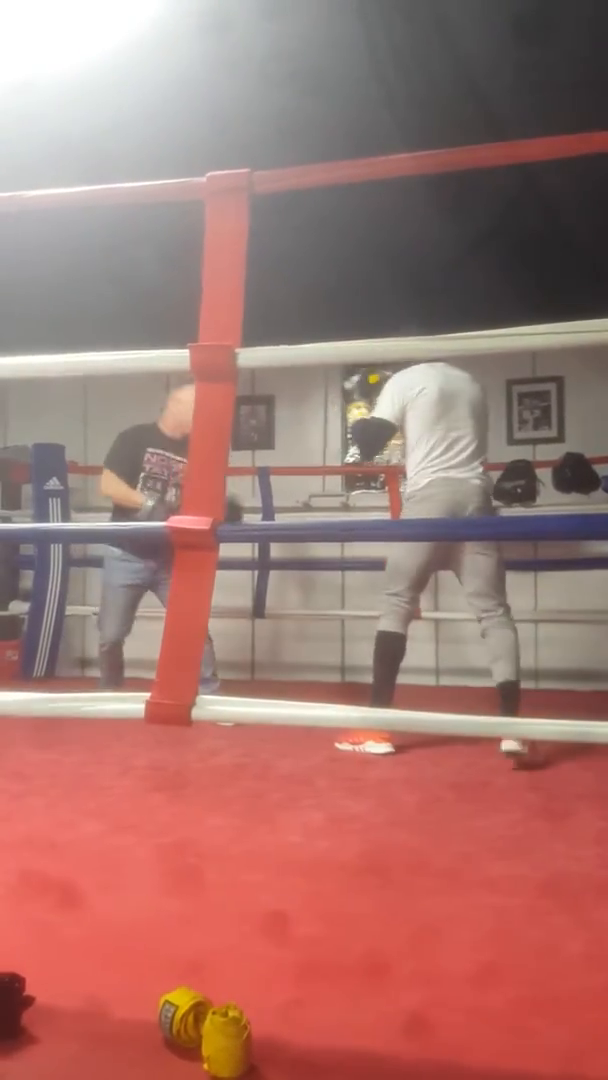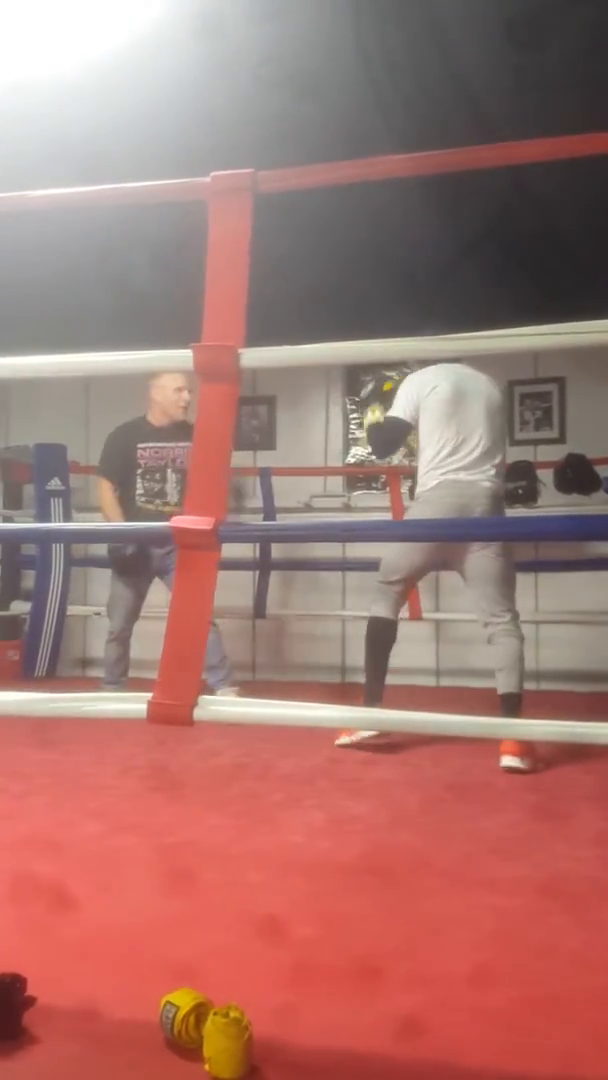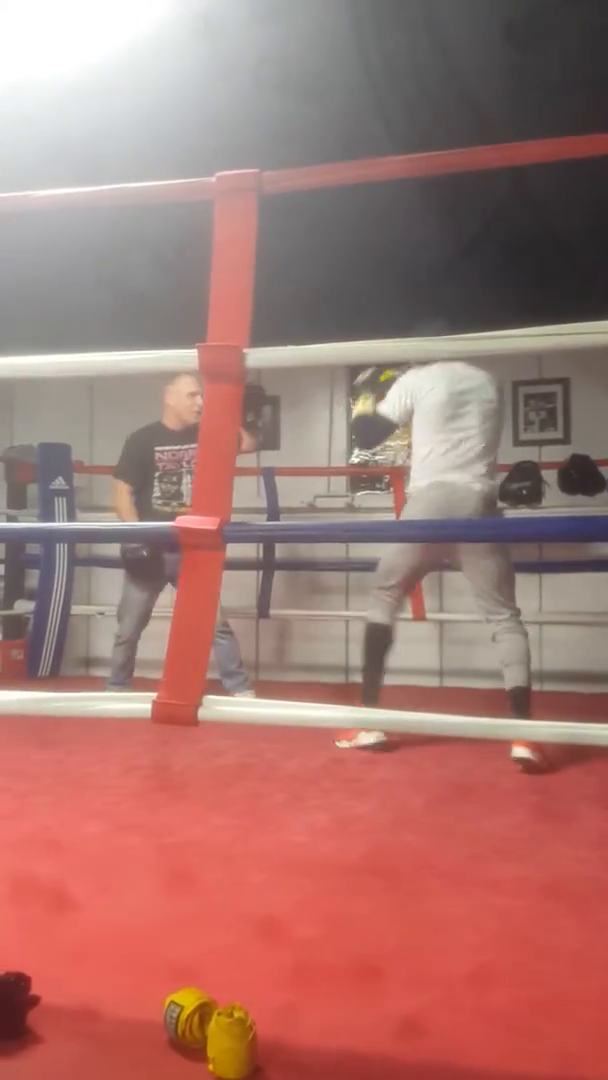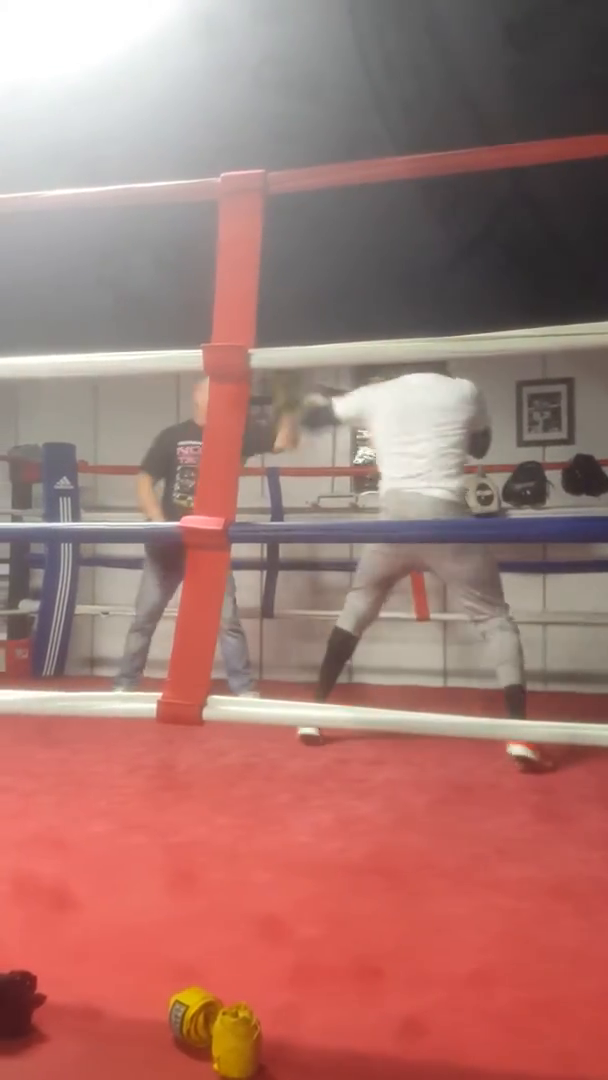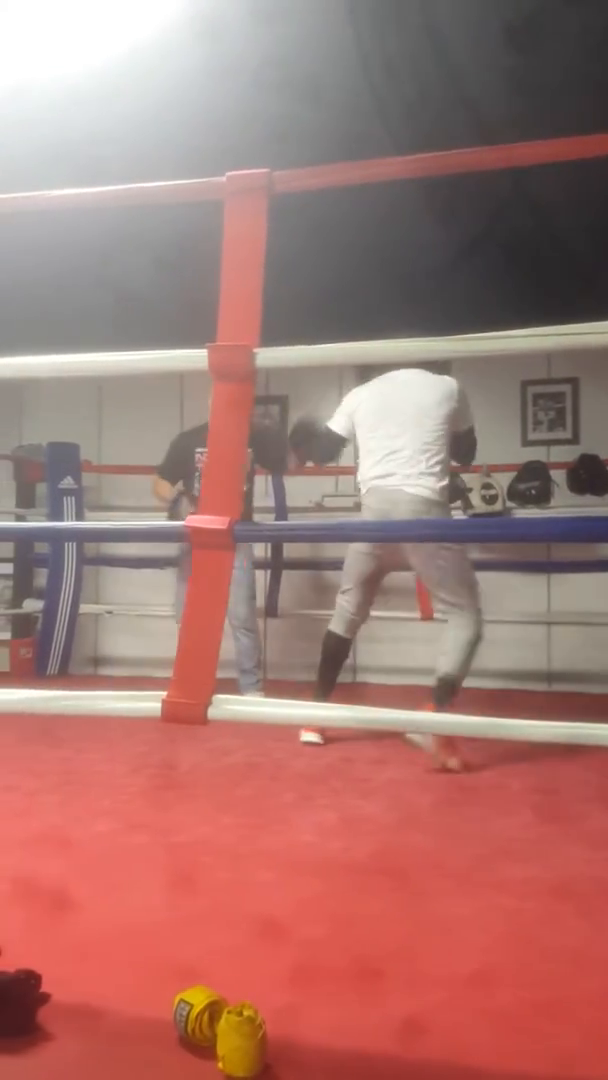
dt=0.2s
person 1, frame 1
left shoulder: (404, 380)
right shoulder: (469, 382)
left elbow: (368, 445)
left hip: (428, 500)
right hip: (475, 500)
left knee: (396, 606)
right knee: (493, 611)
left ankle: (378, 726)
person 1, frame 2
left shoulder: (420, 381)
right shoulder: (491, 387)
left elbow: (383, 443)
left wrist: (374, 410)
left hip: (437, 502)
right hip: (486, 504)
left knee: (387, 592)
right knee: (502, 619)
left ankle: (370, 711)
right ankle: (512, 740)
person 1, frame 3
left shoulder: (413, 380)
right shoulder: (488, 384)
left elbow: (366, 437)
left wrist: (365, 398)
left hip: (428, 504)
right hip: (477, 508)
left knee: (383, 599)
right knee: (504, 618)
right ankle: (524, 734)
person 1, frame 4
left shoulder: (379, 394)
right shoulder: (465, 391)
left elbow: (316, 417)
right elbow: (481, 446)
left wrist: (315, 401)
left hip: (395, 515)
right hip: (447, 518)
left knee: (358, 605)
right knee: (493, 618)
person 1, frame 5
left shoulder: (361, 394)
right shoulder: (448, 387)
left elbow: (322, 452)
right elbow: (465, 453)
left wrist: (308, 433)
left hip: (376, 509)
right hip: (425, 510)
left knee: (348, 609)
right knee: (464, 615)
person 2, frame 1
right shoulder: (134, 440)
right elbow: (107, 485)
left wrist: (223, 514)
right wrist: (149, 504)
left hip: (171, 557)
right hip: (127, 555)
right knee: (111, 636)
left ankle: (210, 697)
right ankle: (109, 693)
person 2, frame 2
left shoulder: (191, 435)
right shoulder: (124, 436)
right elbow: (105, 491)
left hip: (178, 545)
right hip: (134, 547)
right knee: (119, 626)
left ankle: (225, 689)
right ankle: (112, 691)
person 2, frame 3
right shoulder: (143, 440)
left elbow: (250, 443)
right elbow: (122, 492)
left wrist: (250, 418)
right wrist: (134, 538)
right hip: (150, 550)
left knee: (217, 624)
right knee: (128, 629)
left ankle: (241, 693)
right ankle: (115, 692)
person 2, frame 4
right shoulder: (172, 436)
left elbow: (285, 442)
right elbow: (144, 484)
left wrist: (288, 411)
right wrist: (158, 525)
right hip: (166, 539)
left knee: (227, 620)
right knee: (144, 618)
left ankle: (245, 693)
right ankle: (125, 685)
person 2, frame 5
left shoulder: (255, 437)
right shoulder: (189, 440)
left elbow: (285, 462)
right elbow: (159, 485)
right wrist: (175, 500)
left hip: (237, 542)
left knee: (242, 618)
left ankle: (252, 692)
